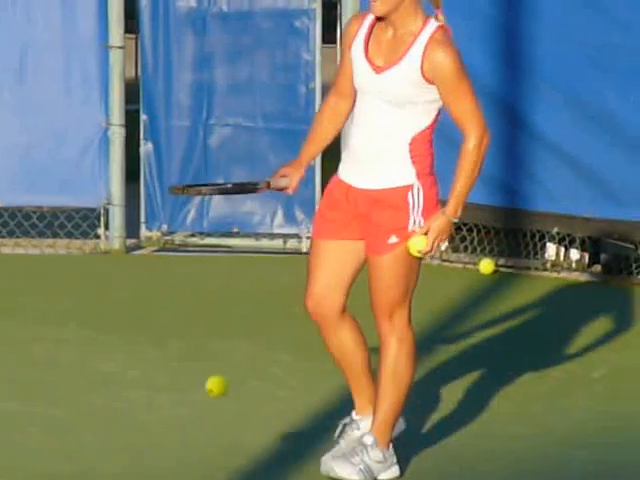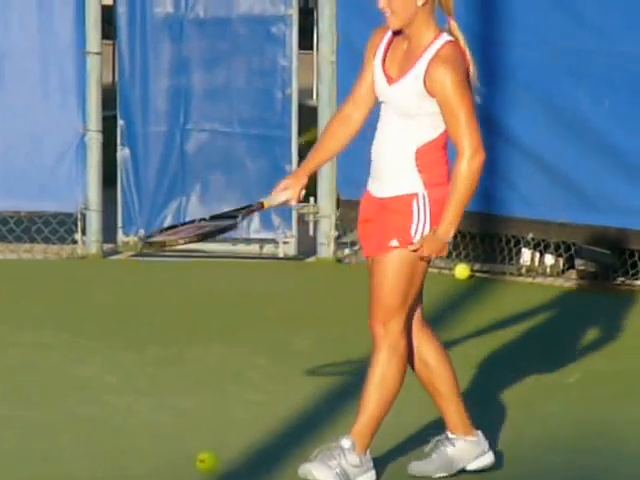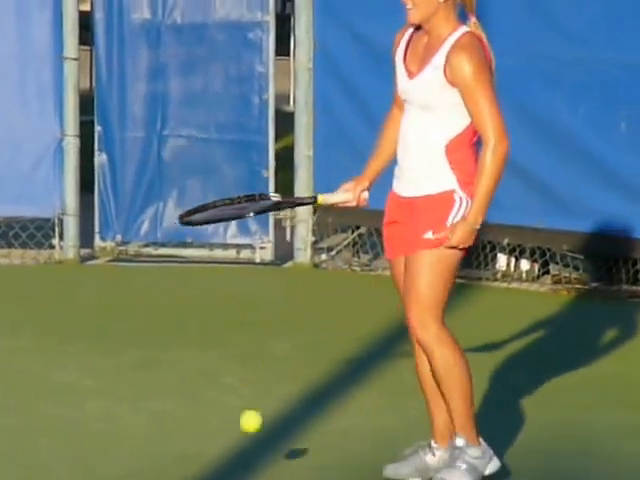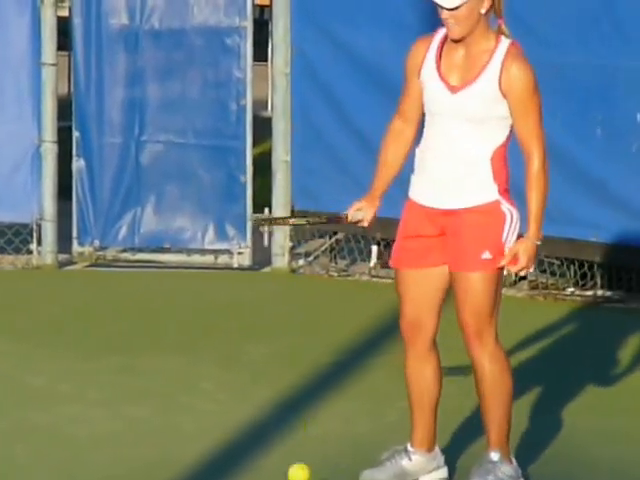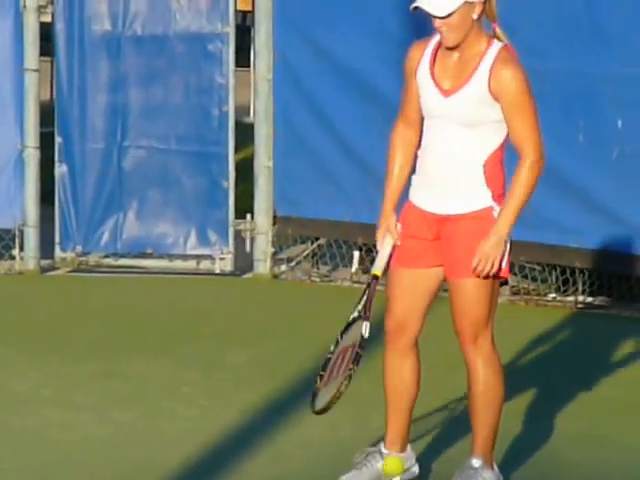
dt=0.5s
person 1, frame 1
left shoulder: (437, 50)
left elbow: (477, 134)
left wrist: (452, 210)
right wrist: (302, 161)
left hip: (402, 196)
right hip: (348, 188)
left knee: (391, 319)
right knee: (321, 303)
right ankle: (368, 411)
person 1, frame 2
left shoulder: (443, 65)
right shoulder: (383, 41)
left elbow: (472, 154)
right elbow: (354, 111)
left wrist: (444, 231)
right wrist: (301, 175)
left hip: (418, 206)
right hip: (380, 200)
left knee: (385, 327)
right knee: (407, 325)
right ankle: (465, 438)
person 1, frame 3
left shoulder: (463, 53)
right shoulder: (407, 39)
left elbow: (496, 142)
left wrist: (473, 218)
right wrist: (367, 177)
left hip: (447, 203)
right hip: (405, 199)
left knee: (423, 324)
right knee: (425, 324)
person 1, frame 4
left shoulder: (512, 67)
right shoulder: (423, 50)
left elbow: (535, 155)
left wrist: (532, 234)
right wrist: (375, 195)
left hip: (481, 213)
right hip: (423, 209)
left knee: (478, 338)
right knee: (414, 334)
person 1, frame 5
left shoulder: (503, 69)
right shoulder: (420, 54)
left elbow: (532, 156)
left wrist: (501, 231)
right wrist: (388, 209)
left hip: (476, 220)
right hip: (421, 214)
left knee: (474, 342)
right knee: (398, 330)
